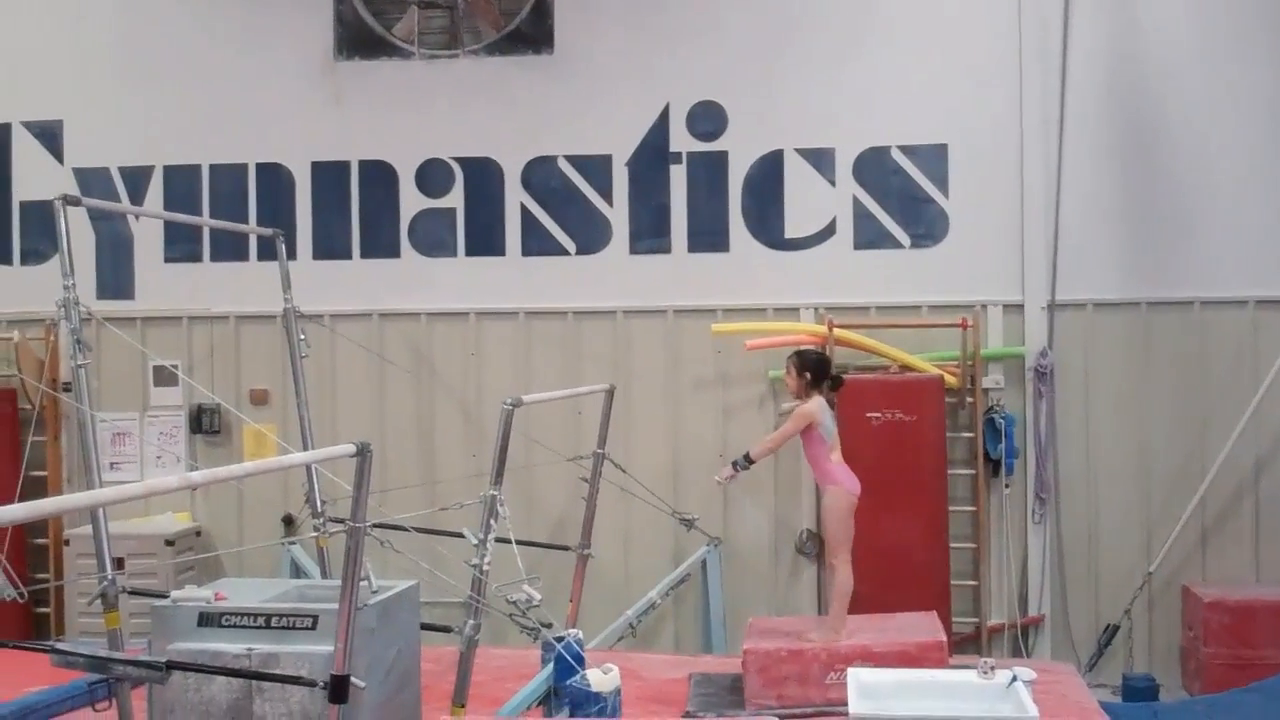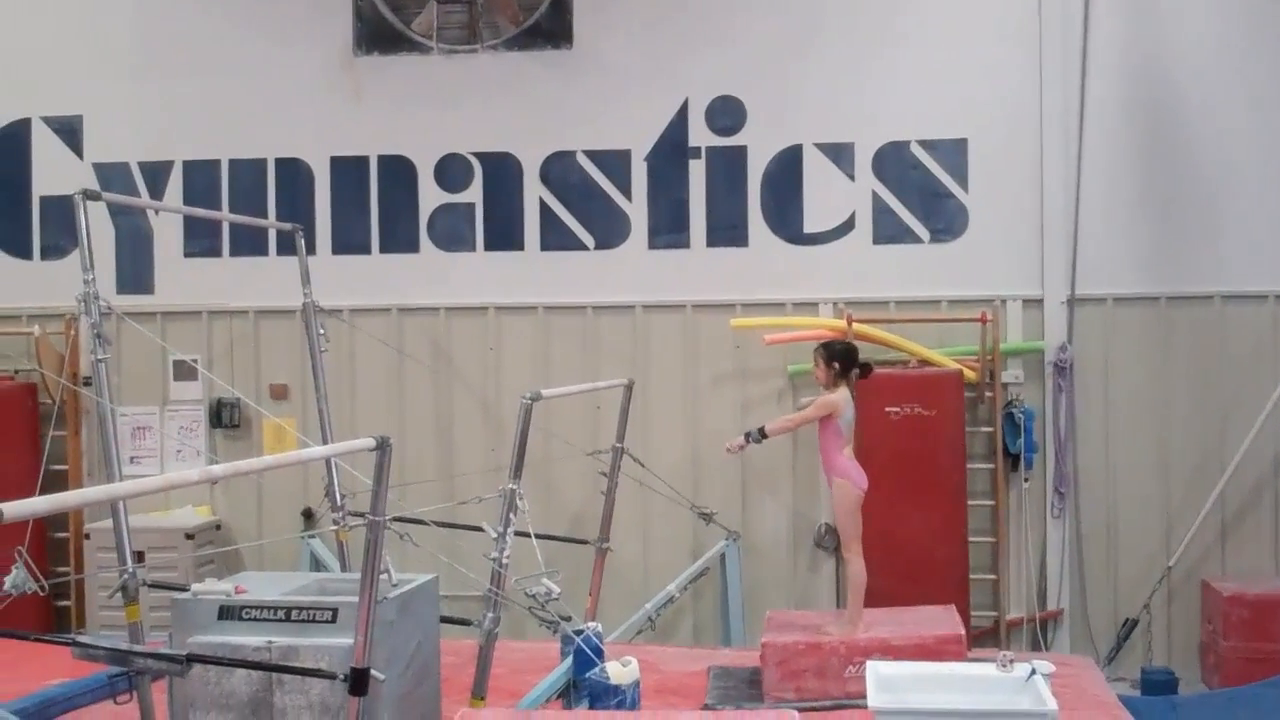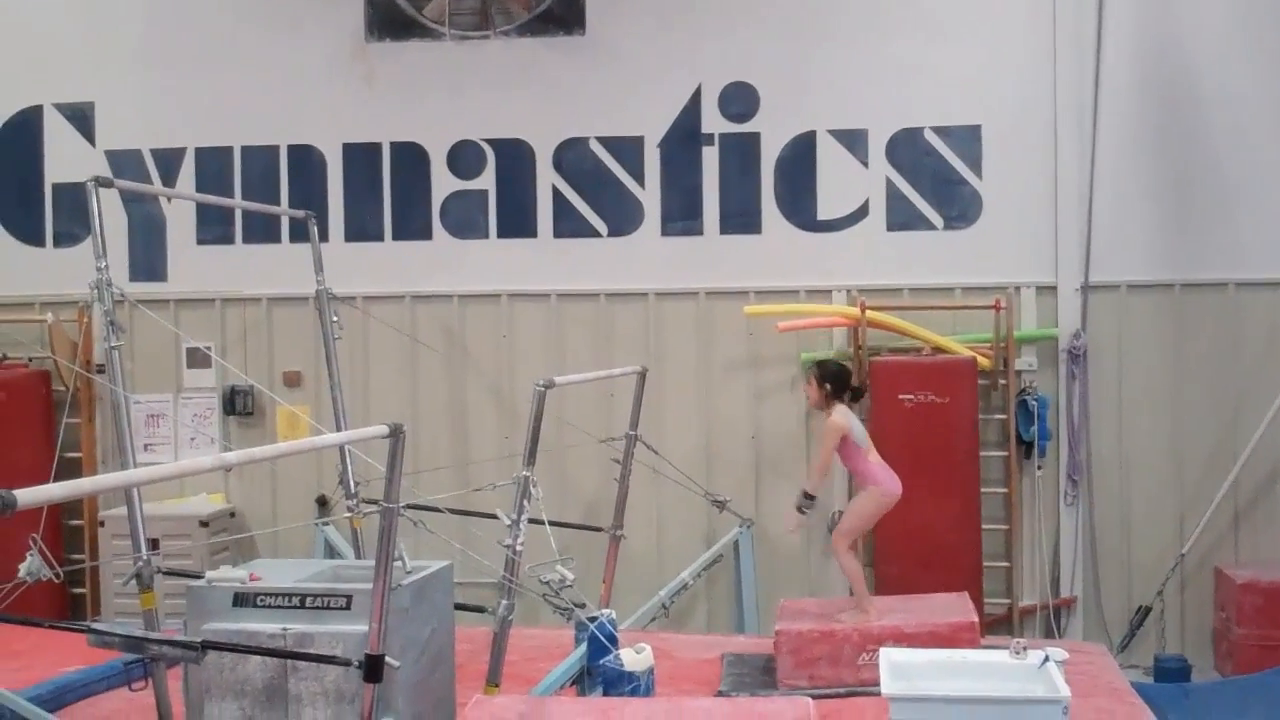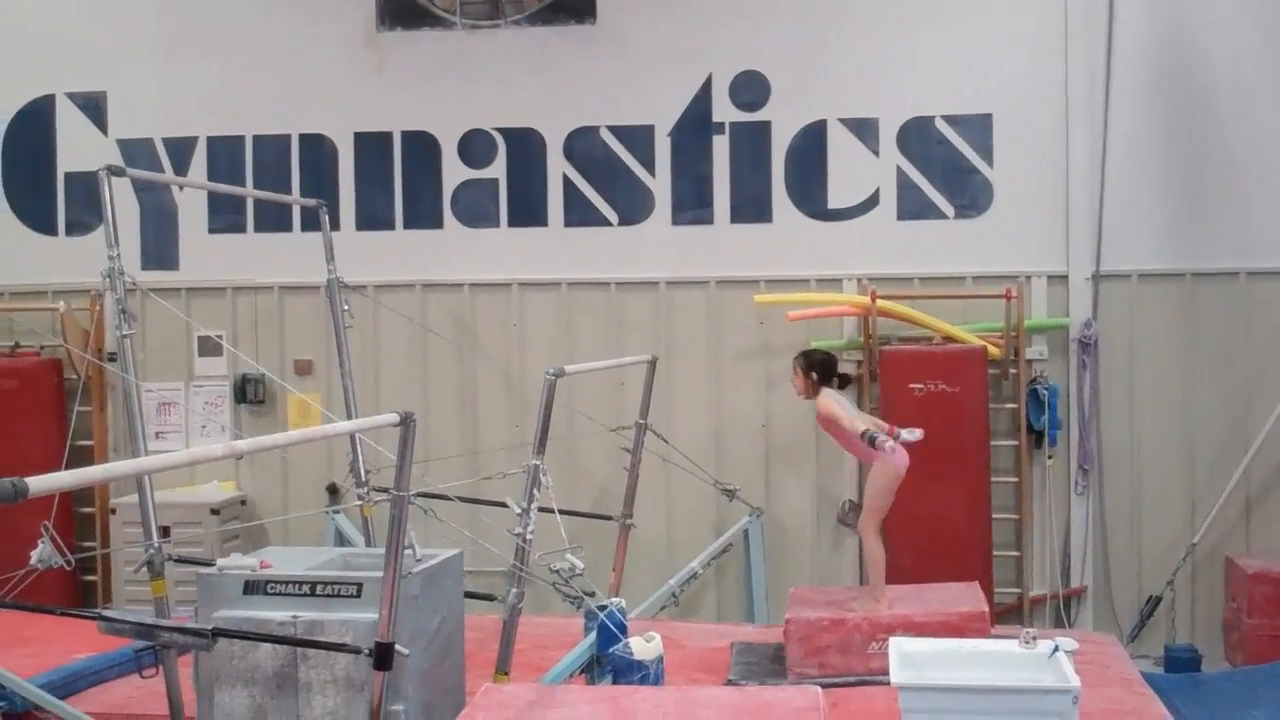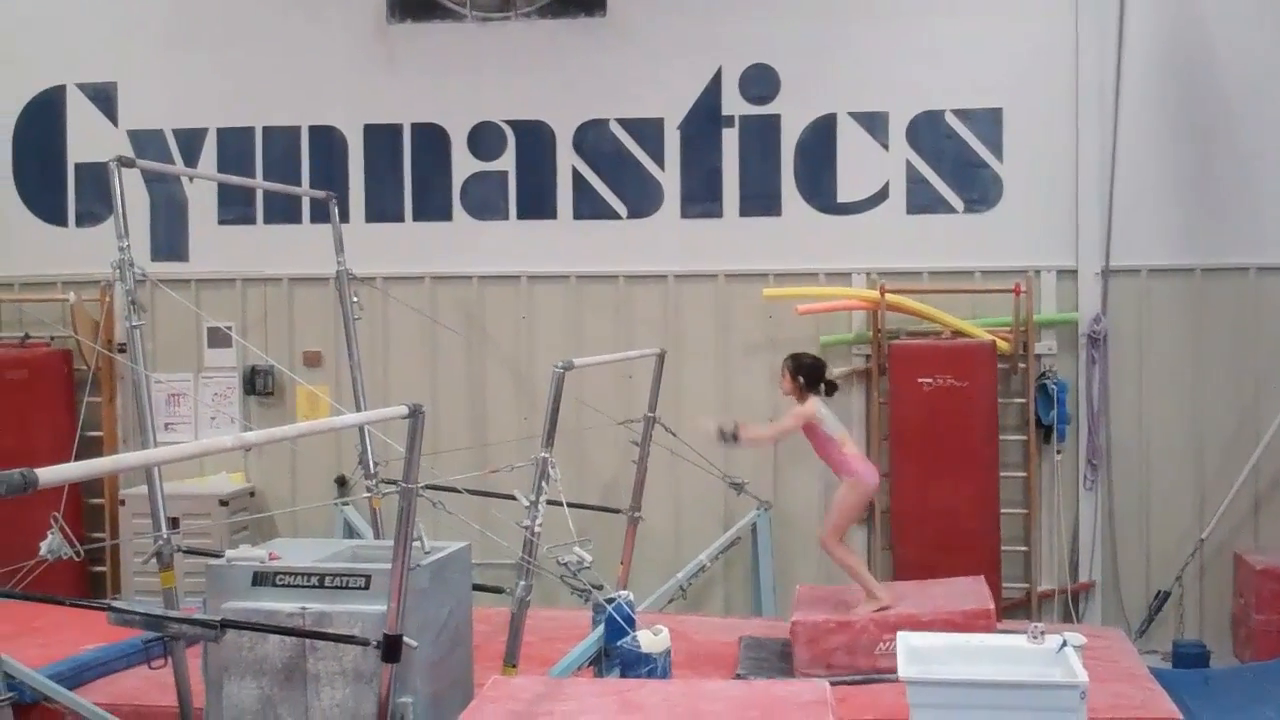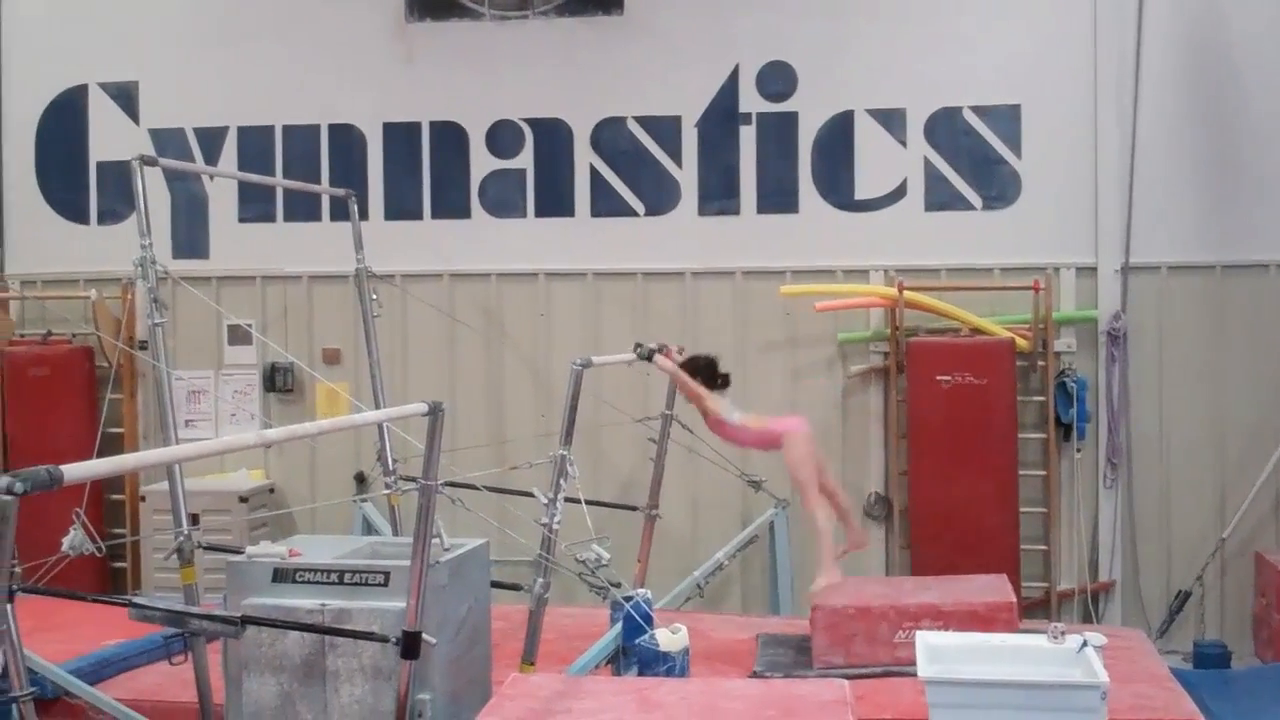
dt=0.5s
person 1, frame 1
left shoulder: (808, 409)
right shoulder: (815, 405)
left elbow: (773, 443)
right elbow: (776, 441)
left wrist: (736, 465)
right wrist: (741, 465)
left hip: (838, 486)
right hip: (835, 485)
left knee: (839, 559)
right knee: (833, 558)
left ankle: (836, 627)
right ankle: (833, 623)
person 1, frame 2
left shoulder: (834, 399)
right shoulder: (841, 396)
left elbow: (790, 423)
right elbow: (797, 420)
left wrist: (748, 437)
right wrist: (751, 437)
left hip: (845, 480)
right hip: (845, 478)
left knee: (852, 552)
right knee: (850, 552)
left ankle: (854, 623)
right ankle: (852, 618)
person 1, frame 3
left shoulder: (834, 420)
right shoulder: (839, 414)
left elbow: (820, 469)
right elbow: (823, 465)
left wrist: (803, 508)
right wrist: (805, 501)
left hip: (880, 488)
right hip: (879, 485)
left knee: (839, 542)
right knee: (845, 541)
left ankle: (865, 610)
right ankle: (863, 605)
person 1, frame 4
left shoulder: (822, 402)
right shoulder: (830, 397)
left elbow: (852, 424)
right elbow: (862, 419)
left wrist: (878, 442)
right wrist: (896, 433)
left hip: (886, 459)
right hip: (887, 456)
left knee: (867, 528)
right knee: (868, 528)
left ankle: (878, 599)
right ankle: (876, 594)
person 1, frame 5
left shoulder: (807, 409)
right shoulder: (811, 404)
left elbow: (772, 433)
right elbow: (775, 431)
left wrist: (731, 433)
right wrist: (738, 430)
left hip: (857, 476)
right hip: (860, 474)
left knee: (829, 539)
right knee: (832, 539)
left ankle: (878, 595)
right ankle: (875, 593)
person 1, frame 6
left shoulder: (706, 402)
right shoulder: (713, 395)
left elbow: (678, 374)
right elbow: (693, 370)
left wrist: (650, 354)
right wrist: (670, 355)
left hip: (791, 433)
right hip: (793, 429)
left knee: (812, 498)
right knee: (826, 488)
left ankle: (828, 570)
right ankle: (856, 535)
